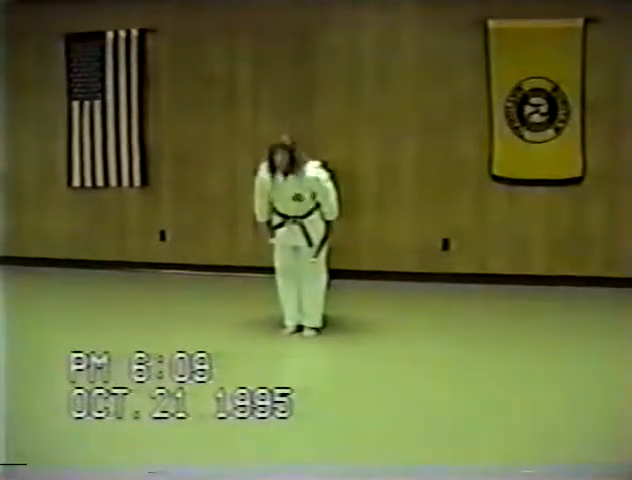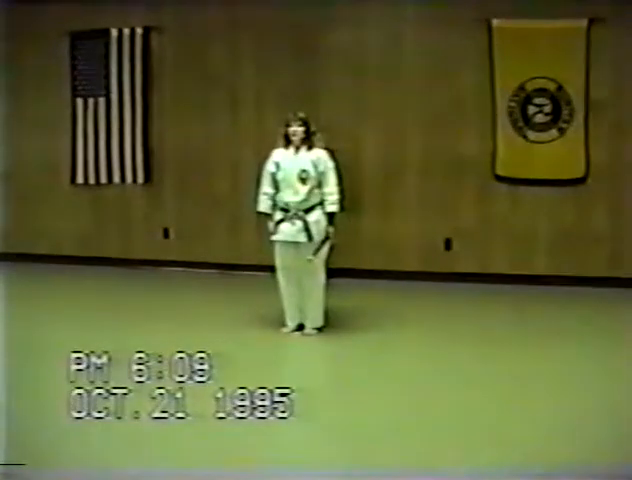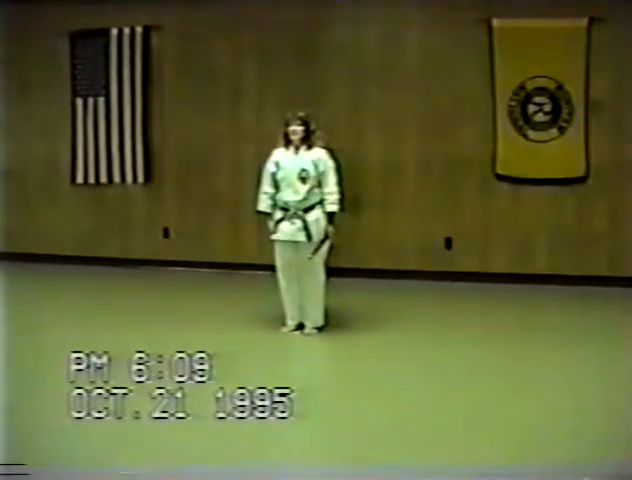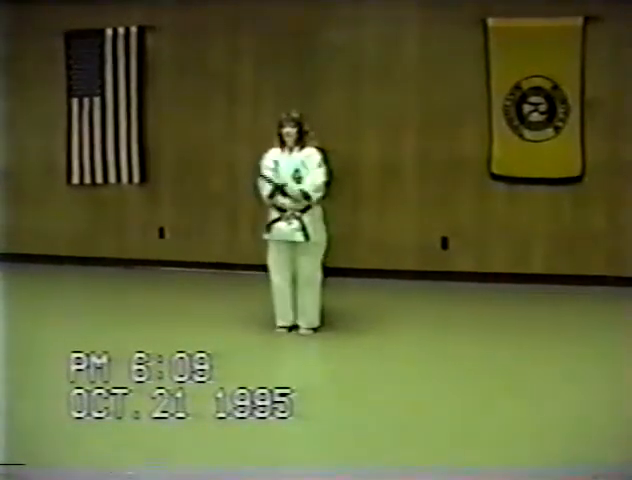
dt=1s
person 1, frame 1
left shoulder: (312, 173)
right shoulder: (265, 174)
left elbow: (328, 199)
right elbow: (261, 201)
left wrist: (327, 224)
right wrist: (267, 224)
left hip: (310, 224)
right hip: (283, 225)
left knee: (313, 272)
right knee: (284, 273)
left ankle: (312, 322)
right ankle: (292, 320)
person 1, frame 2
left shoulder: (320, 156)
right shoulder: (277, 156)
left elbow: (330, 190)
right elbow: (267, 188)
left wrist: (330, 221)
right wrist: (270, 218)
left hip: (312, 221)
right hip: (285, 220)
left knee: (312, 271)
right knee: (286, 270)
left ankle: (313, 321)
right ankle: (293, 320)
person 1, frame 3
left shoulder: (320, 155)
right shoulder: (277, 156)
left elbow: (330, 189)
right elbow: (267, 188)
left wrist: (330, 220)
right wrist: (269, 216)
left hip: (312, 220)
right hip: (284, 220)
left knee: (312, 271)
right knee: (286, 270)
left ankle: (313, 320)
right ankle: (293, 319)
person 1, frame 4
left shoulder: (312, 155)
right shoulder: (271, 155)
left elbow: (317, 183)
right elbow: (265, 181)
left wrist: (302, 194)
right wrist: (273, 191)
left hip: (308, 220)
right hip: (279, 220)
left knee: (308, 273)
right knee: (279, 271)
left ankle: (308, 321)
right ankle: (284, 320)
